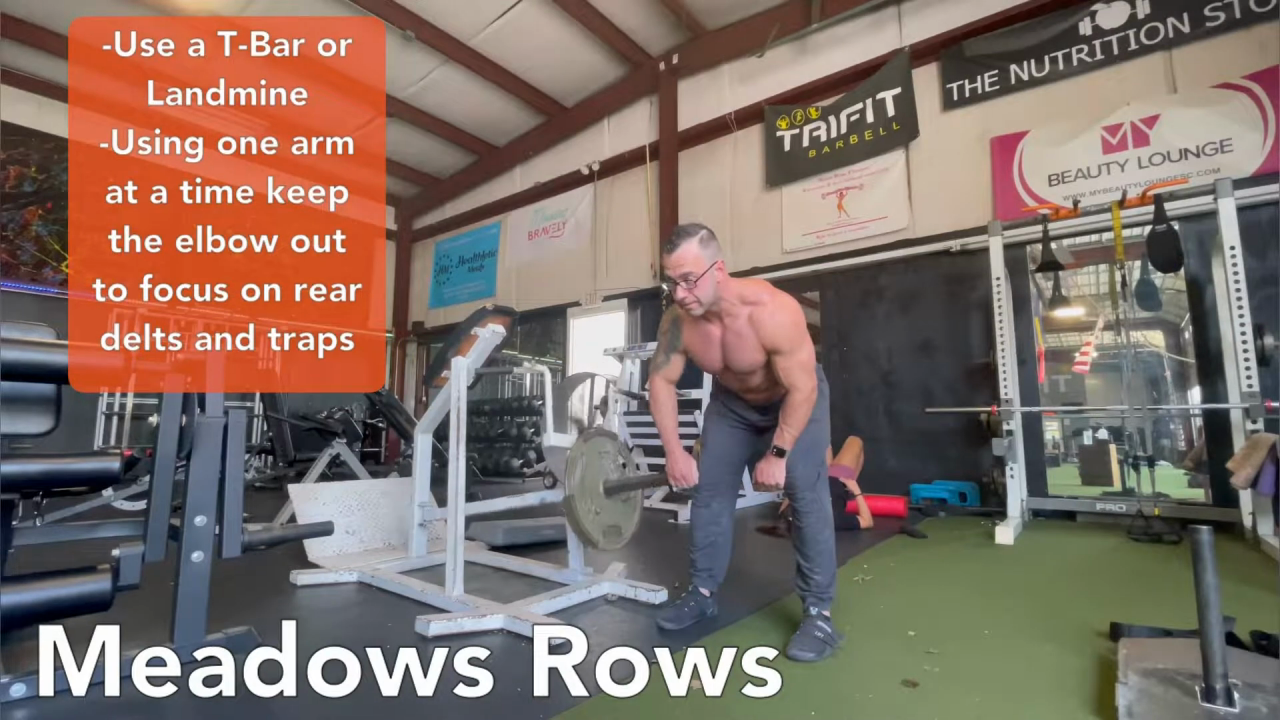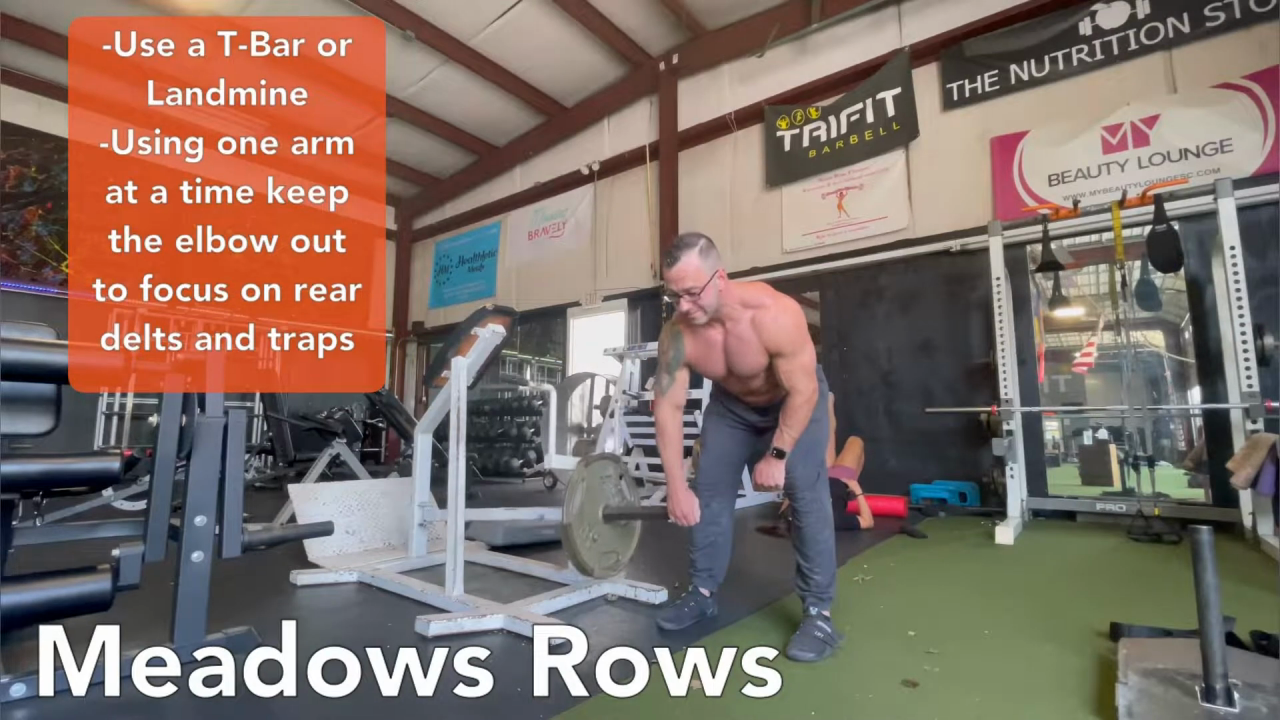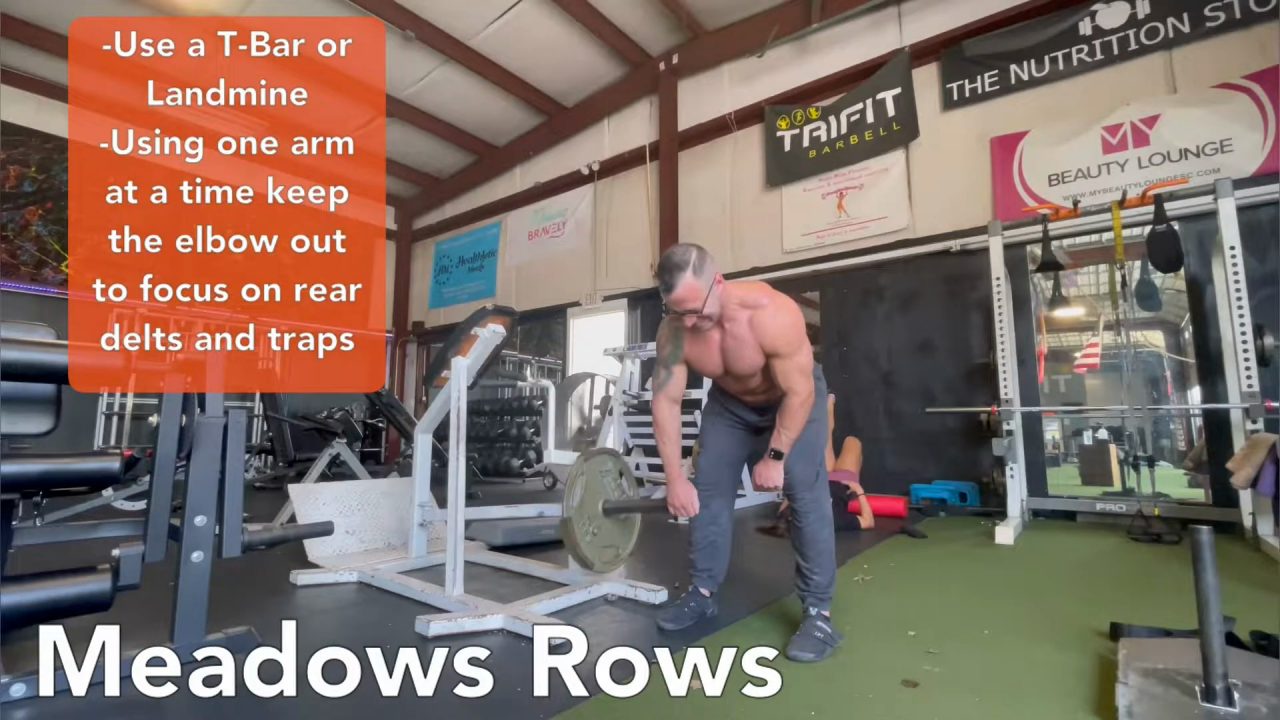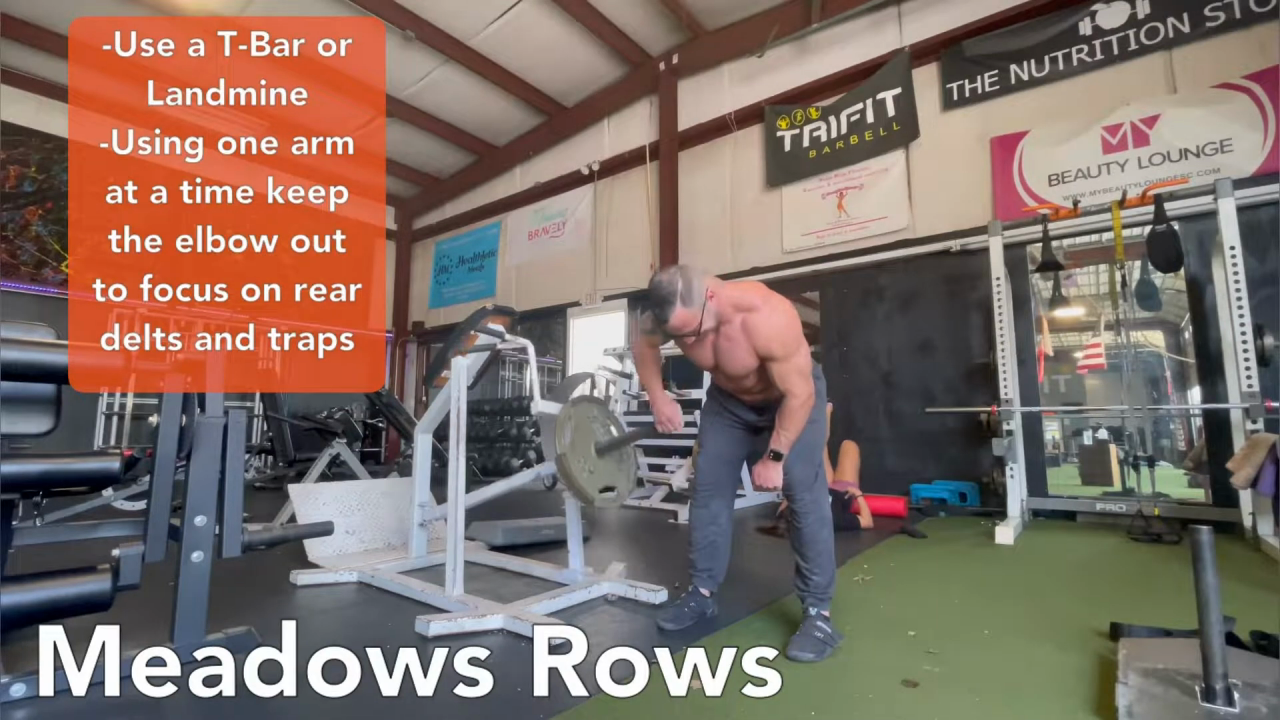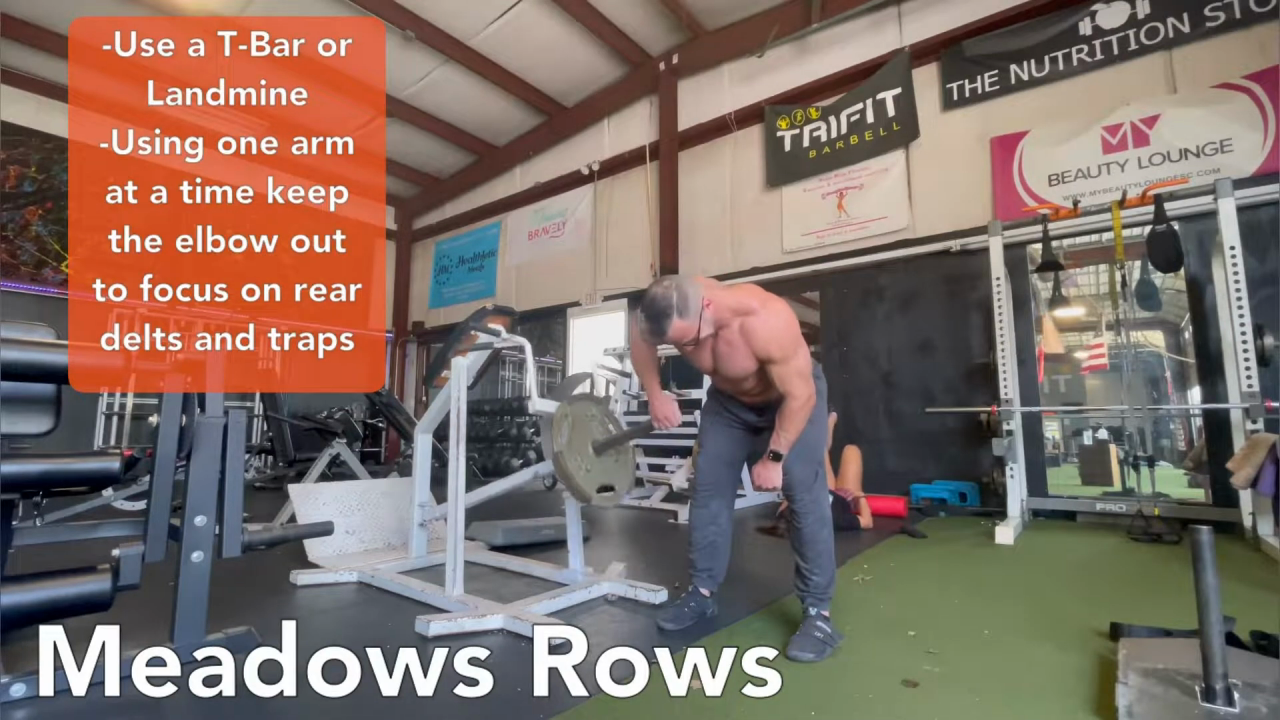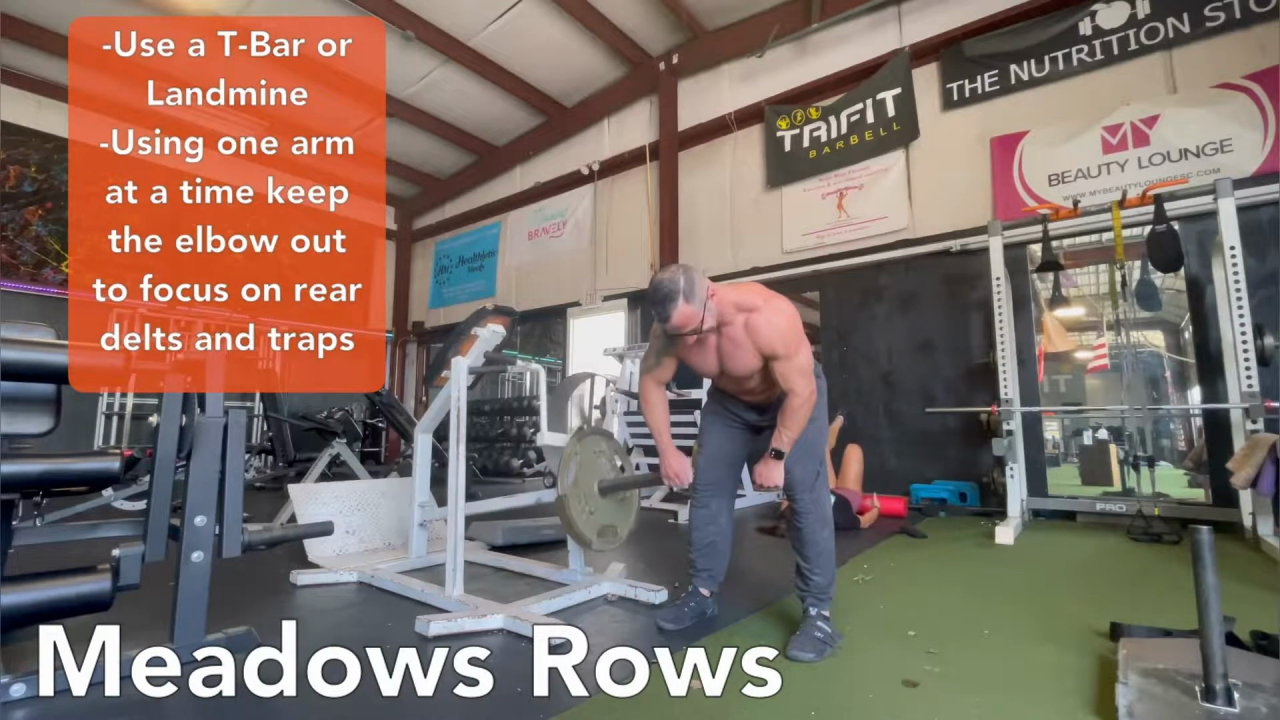
dt=0.3s
person 1, frame 1
left shoulder: (772, 311)
right shoulder: (678, 322)
left elbow: (802, 388)
right elbow: (661, 380)
left wrist: (778, 453)
right wrist: (674, 452)
left hip: (797, 398)
right hip: (731, 401)
left knee: (806, 494)
right knee: (709, 490)
left ankle: (818, 612)
right ankle: (702, 593)
person 1, frame 2
left shoulder: (774, 314)
right shoulder: (676, 334)
left elbow: (803, 391)
right elbow: (669, 408)
left wrist: (777, 456)
right wrist: (676, 487)
left hip: (795, 398)
right hip: (731, 403)
left knee: (806, 494)
right knee: (707, 491)
left ankle: (818, 612)
right ankle: (703, 593)
person 1, frame 3
left shoulder: (772, 313)
right shoulder: (674, 333)
left elbow: (799, 392)
right elbow: (665, 402)
left wrist: (775, 456)
right wrist: (674, 479)
left hip: (794, 398)
right hip: (729, 402)
left knee: (805, 494)
right knee: (707, 490)
left ankle: (819, 612)
right ankle: (702, 593)
person 1, frame 4
left shoulder: (767, 316)
right shoulder: (677, 314)
left elbow: (799, 394)
right elbow: (642, 339)
left wrist: (775, 457)
right wrist: (656, 393)
left hip: (793, 396)
right hip: (728, 400)
left knee: (804, 492)
right knee: (708, 489)
left ankle: (818, 612)
right ankle: (702, 593)
person 1, frame 5
left shoulder: (766, 319)
right shoulder: (676, 315)
left elbow: (800, 395)
right elbow: (638, 334)
left wrist: (774, 457)
right wrist: (654, 394)
left hip: (795, 396)
right hip: (728, 400)
left knee: (804, 493)
right knee: (708, 489)
left ankle: (818, 612)
right ankle: (702, 593)
person 1, frame 6
left shoulder: (768, 316)
right shoulder: (671, 330)
left elbow: (802, 392)
right elbow: (651, 382)
left wrist: (776, 455)
right wrist: (667, 449)
left hip: (794, 396)
right hip: (728, 401)
left knee: (806, 493)
right knee: (707, 489)
left ankle: (818, 612)
right ankle: (703, 592)
